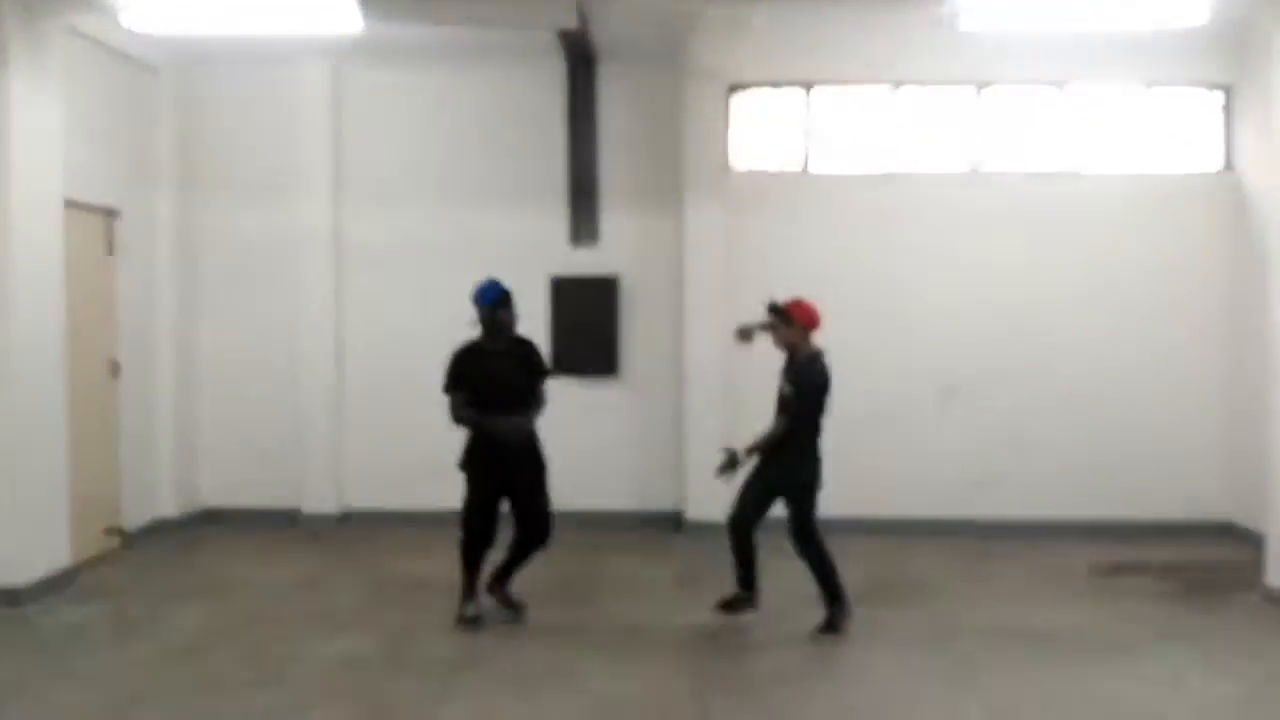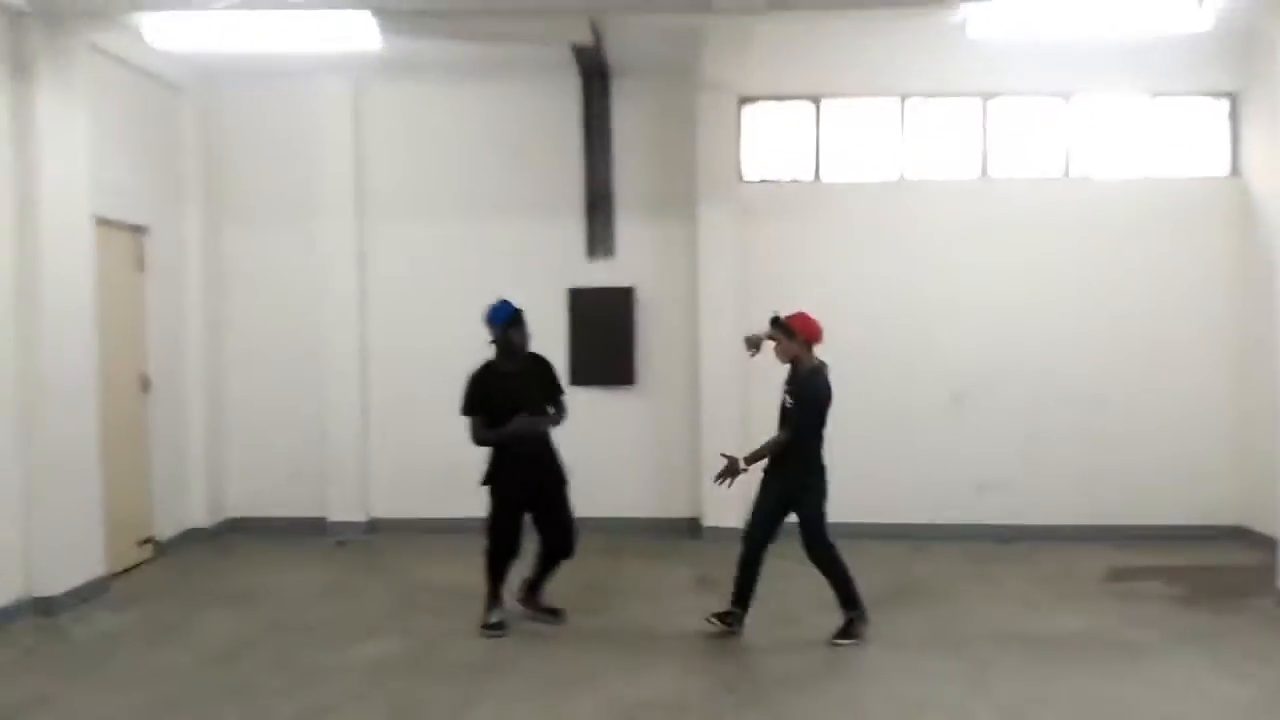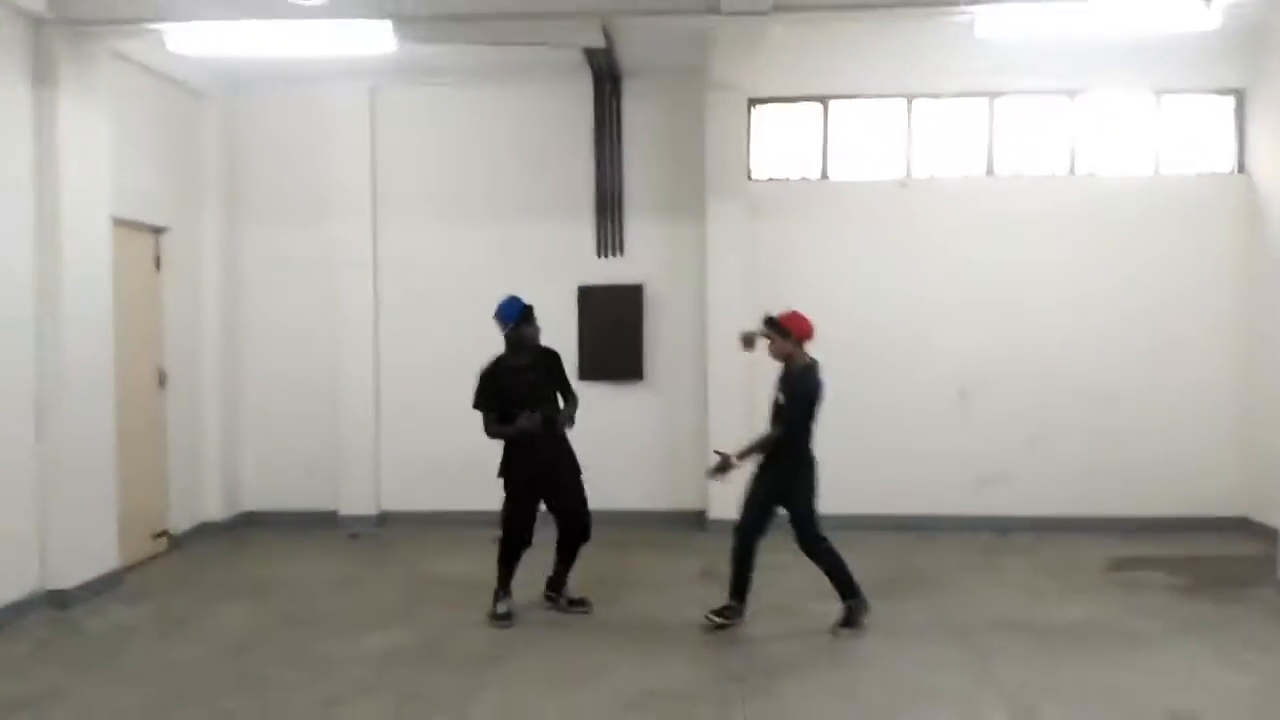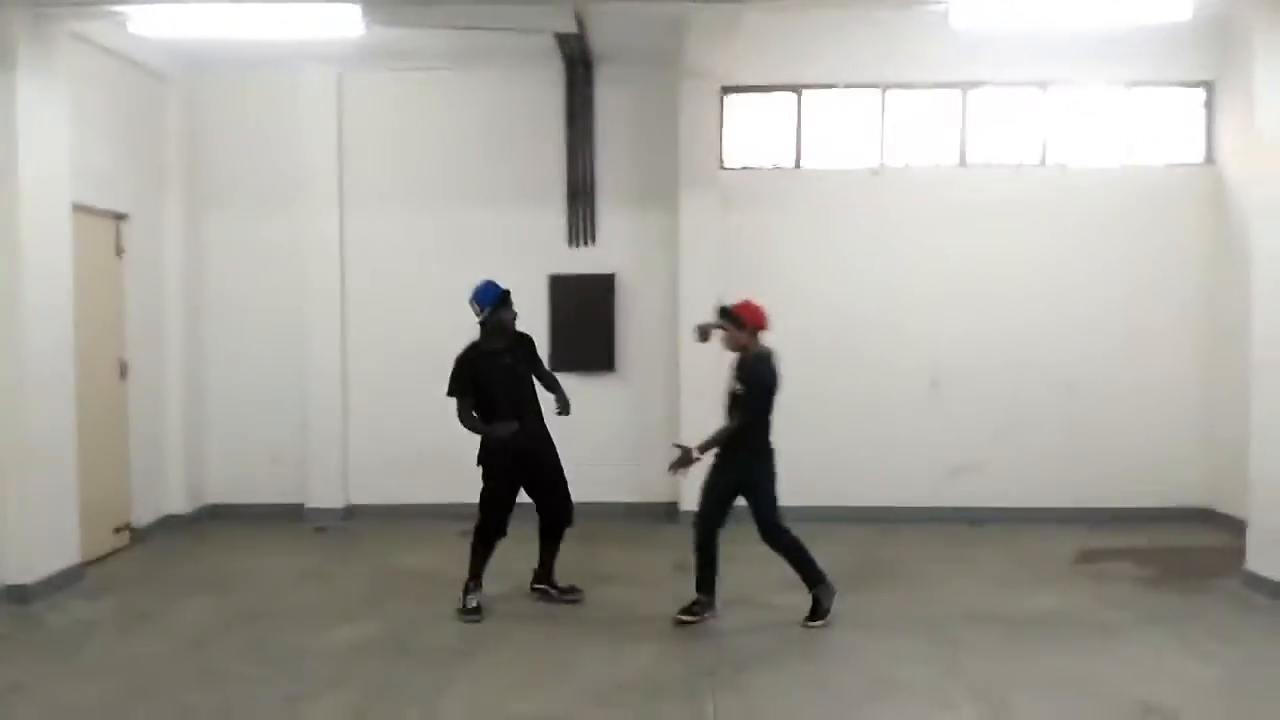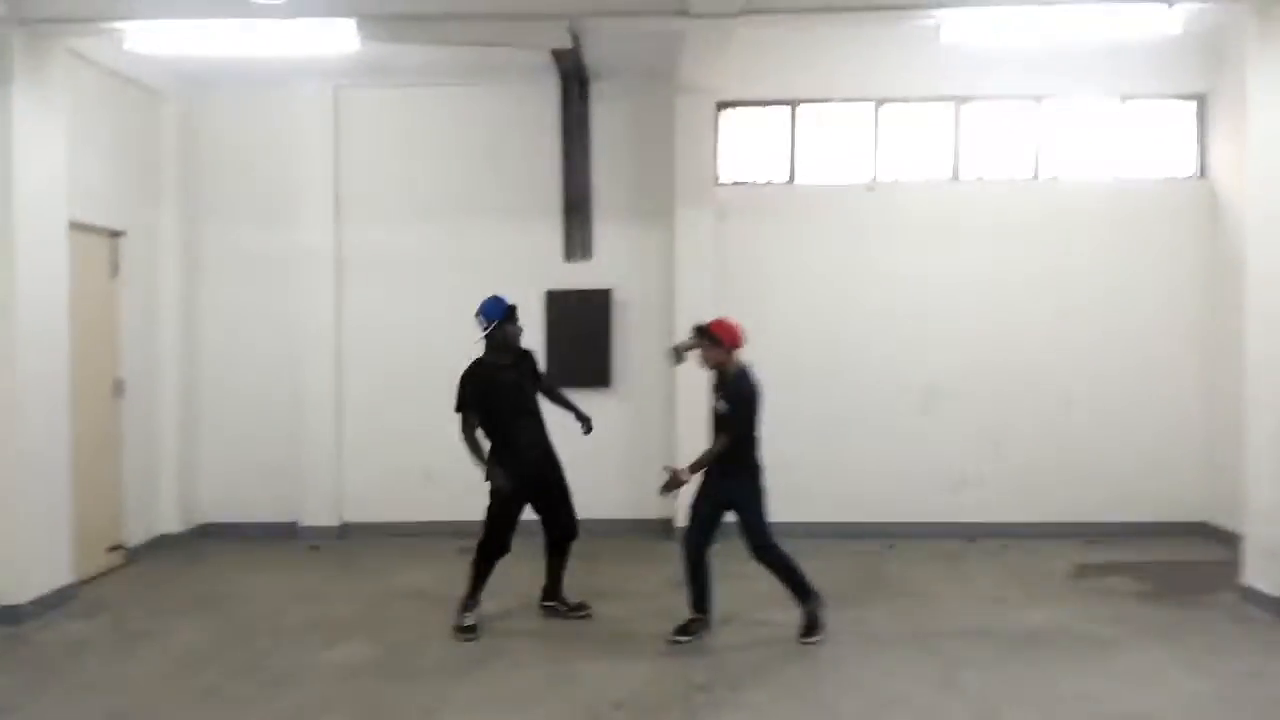
dt=0.1s
person 1, frame 1
left shoulder: (525, 350)
right shoulder: (466, 358)
left elbow: (537, 397)
right elbow: (458, 413)
left wrist: (526, 417)
right wrist: (495, 424)
left hip: (524, 451)
right hip: (486, 453)
left knee: (536, 526)
right knee: (479, 528)
left ankle: (499, 581)
right ankle: (469, 597)
person 1, frame 2
left shoulder: (539, 366)
right shoulder: (483, 379)
left elbow: (559, 407)
right elbow: (478, 435)
left wrist: (547, 421)
right wrist: (508, 431)
left hip: (544, 464)
right hip: (508, 470)
left knee: (561, 539)
right knee: (503, 541)
left ankle: (532, 594)
right ankle: (494, 605)
person 1, frame 3
left shoulder: (548, 358)
right shoulder: (494, 375)
left elbow: (566, 391)
right elbow: (490, 428)
left wrist: (570, 411)
right wrist: (515, 428)
left hip: (559, 456)
right hip: (522, 462)
left knee: (577, 525)
right knee: (516, 531)
left ankle: (556, 588)
right ankle: (502, 596)
person 1, frame 4
left shoulder: (522, 343)
right shoulder: (470, 360)
left elbow: (541, 371)
right elbow: (464, 415)
left wrist: (560, 394)
right wrist: (489, 430)
left hip: (538, 443)
right hip: (501, 450)
left knee: (558, 510)
right knee: (492, 521)
left ankle: (544, 580)
right ankle: (473, 588)
person 1, frame 5
left shoulder: (523, 359)
right shoulder: (477, 376)
left elbow: (544, 387)
right elbow: (468, 433)
left wrist: (576, 411)
right wrist: (491, 470)
left hip: (542, 459)
right hip: (509, 466)
left knee: (562, 527)
right knee: (496, 537)
left ankle: (553, 597)
right ankle: (468, 607)
person 2, frame 1
left shoulder: (812, 373)
right shoulder: (798, 356)
left elbow: (784, 425)
right elbow: (784, 328)
left wrist: (744, 455)
right wrist: (756, 328)
left hip: (799, 465)
right hip: (773, 459)
left knee: (805, 537)
right knee: (740, 524)
left ankle: (837, 609)
right ankle: (746, 592)
person 2, frame 2
left shoulder: (814, 386)
right shoulder: (801, 368)
left elbow: (786, 436)
right elbow: (785, 342)
left wrist: (743, 463)
right wrist: (764, 337)
left hip: (805, 477)
right hip: (780, 471)
left knee: (817, 547)
right knee: (754, 539)
left ankle: (855, 613)
right ankle: (737, 610)
person 2, frame 3
left shoulder: (805, 383)
right shoulder: (793, 367)
left elbow: (778, 432)
right elbow: (777, 336)
left wrist: (735, 459)
right wrist: (756, 334)
left hip: (796, 471)
right hip: (772, 466)
left knee: (810, 539)
right knee: (745, 533)
left ankle: (854, 602)
right ankle: (736, 604)
person 2, frame 4
left shoulder: (761, 372)
right shoulder: (749, 356)
left elbow: (737, 423)
right elbow: (736, 330)
left wrist: (697, 452)
right wrist: (714, 326)
left hip: (754, 461)
right hip: (729, 457)
left knee: (771, 529)
right knee: (705, 524)
left ankle: (821, 588)
right ankle: (705, 599)
person 2, frame 5
left shoulder: (742, 388)
right shoulder: (724, 371)
left elbow: (724, 441)
right elbow: (702, 347)
left wrist: (687, 472)
right wrist: (686, 346)
left hip: (741, 477)
right hip: (715, 474)
left knee: (761, 546)
right knee: (694, 542)
left ankle: (811, 604)
right ankle: (699, 617)
